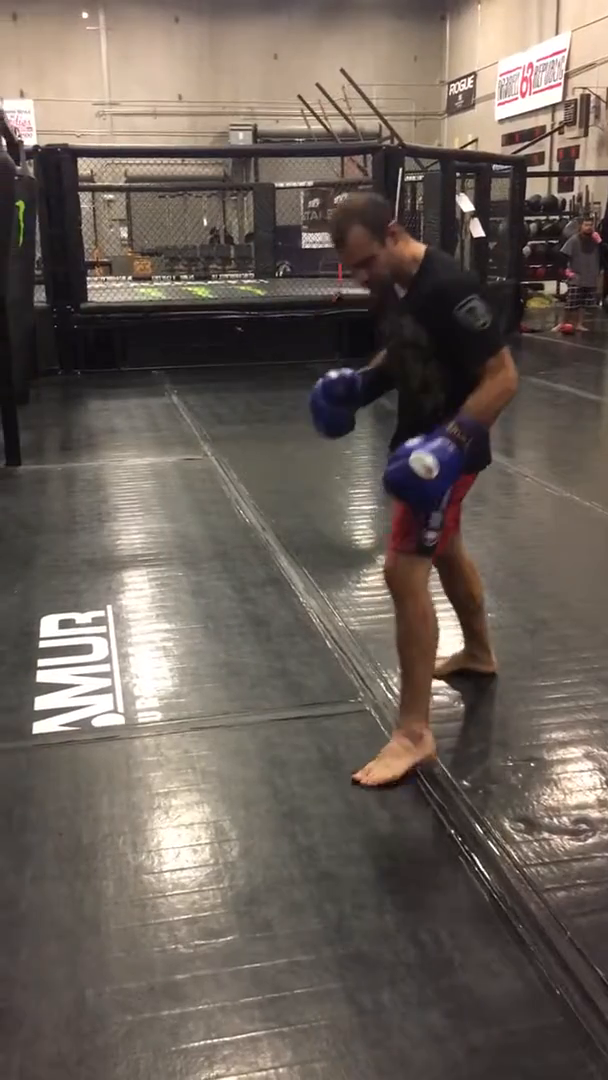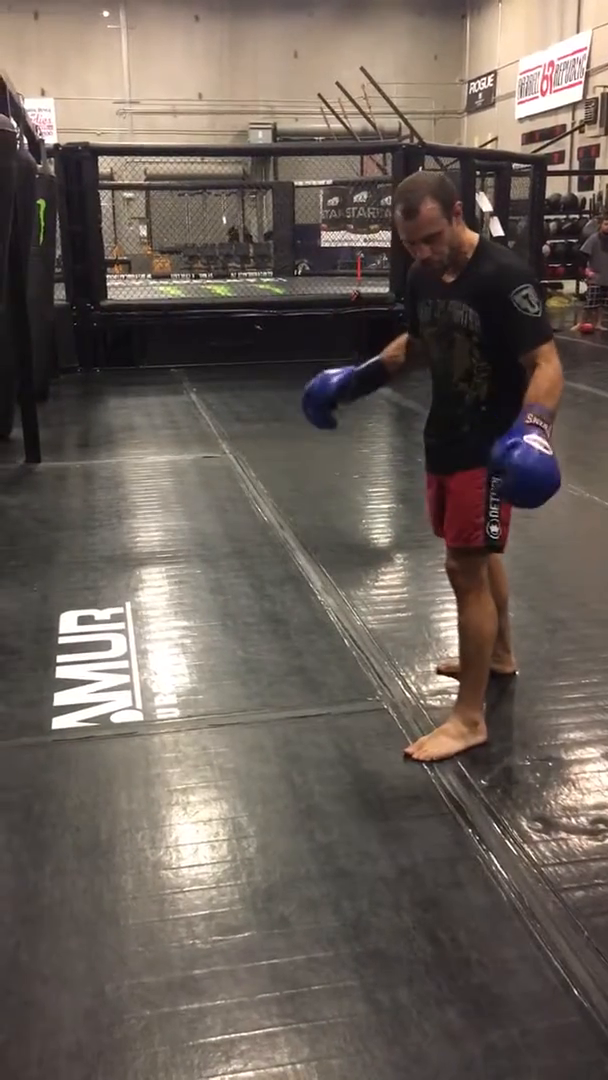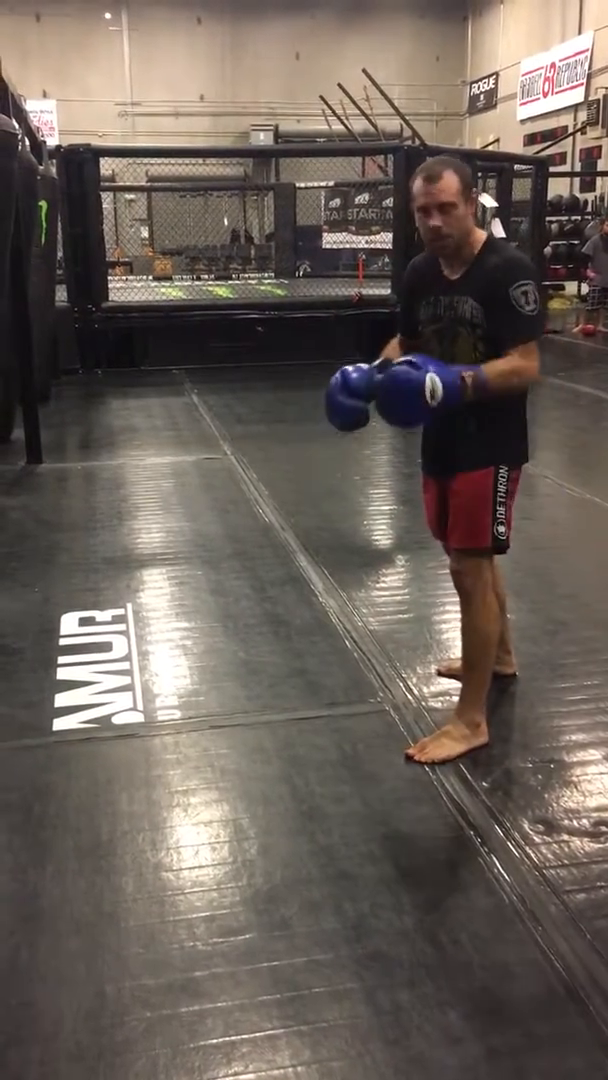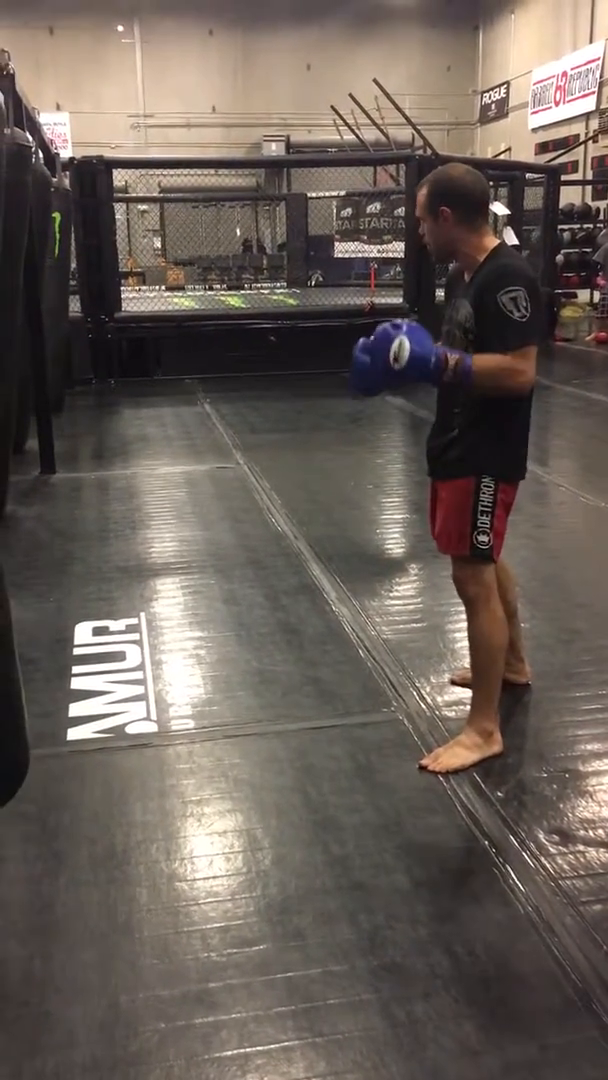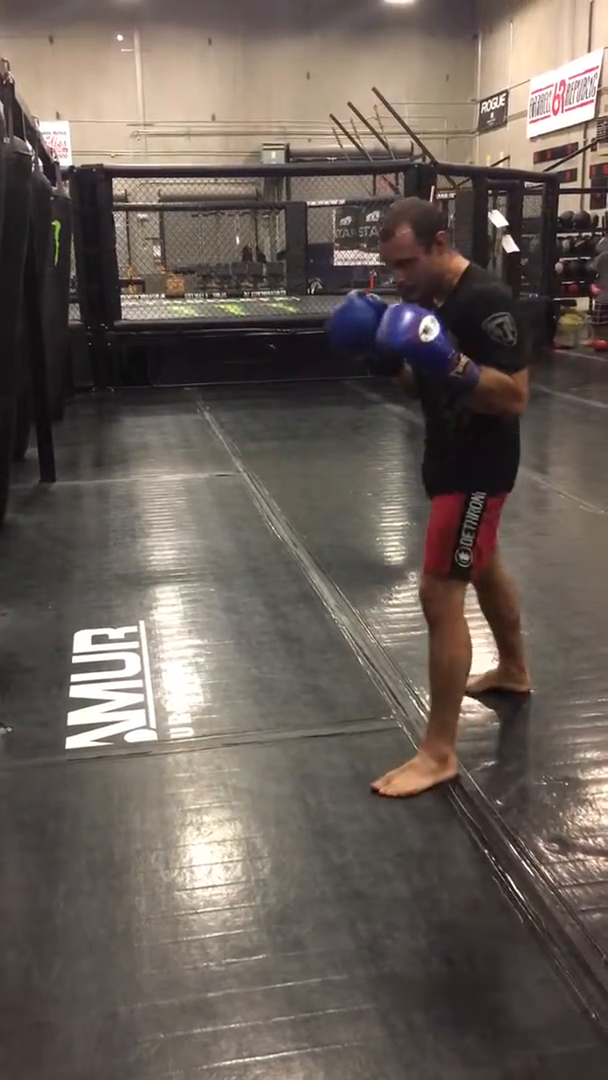
dt=0.7s
person 1, frame 1
left shoulder: (451, 287)
right shoulder: (390, 286)
left elbow: (503, 377)
left wrist: (449, 442)
right wrist: (358, 385)
left hip: (446, 452)
right hip: (418, 439)
left knee: (404, 570)
right knee: (444, 549)
left ankle: (413, 731)
right ankle: (479, 651)
person 1, frame 2
left shoulder: (504, 276)
right shoulder: (423, 275)
left elbow: (546, 364)
left wrist: (534, 427)
right wrist: (358, 378)
left hip: (489, 446)
right hip: (444, 438)
left knee: (466, 568)
right knee: (478, 553)
left ankle: (469, 718)
right ankle: (500, 652)
person 1, frame 3
left shoulder: (509, 270)
right shoulder: (420, 271)
left elbow: (524, 368)
left wrist: (448, 381)
right wrist: (374, 375)
left hip: (489, 447)
right hip: (441, 440)
left knee: (470, 569)
right knee: (471, 555)
left ankle: (471, 720)
right ankle: (500, 655)
person 1, frame 4
left shoulder: (508, 277)
right shoulder: (463, 273)
left elbow: (519, 371)
left wrist: (431, 362)
right wrist: (409, 355)
left hip: (486, 453)
right hip: (458, 444)
left knee: (472, 578)
right knee: (484, 561)
left ankle: (484, 729)
right ankle: (513, 662)
person 1, frame 5
left shoulder: (487, 302)
right shoulder: (426, 297)
left elbow: (515, 400)
left wrist: (448, 361)
right wrist: (383, 353)
left hip: (476, 468)
right hip: (452, 459)
left knee: (439, 593)
right knee: (483, 566)
left ankle: (439, 751)
right ankle: (513, 668)
